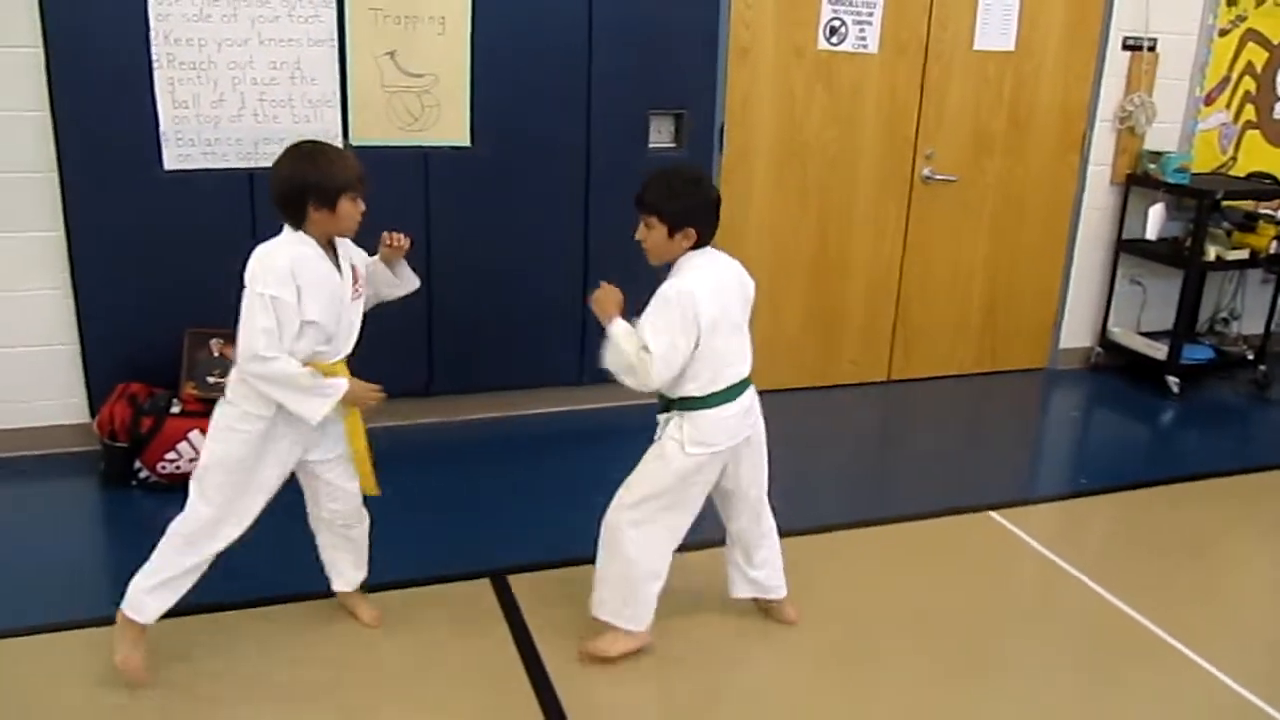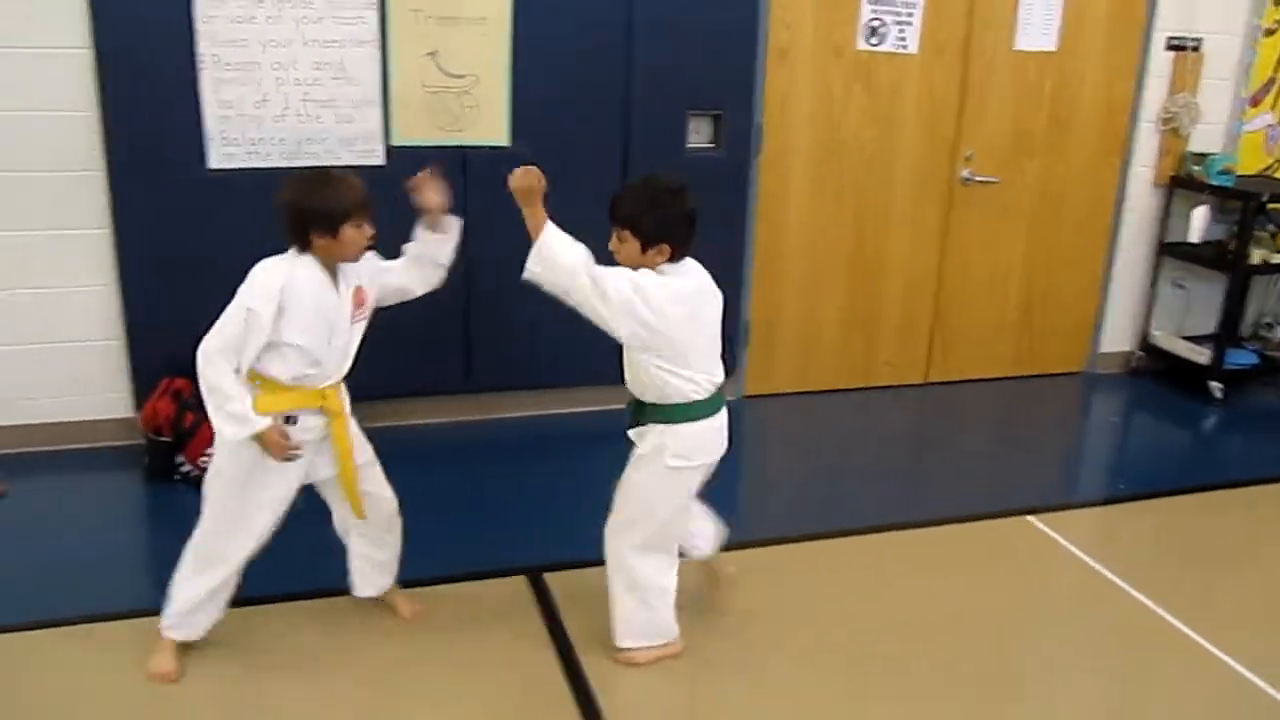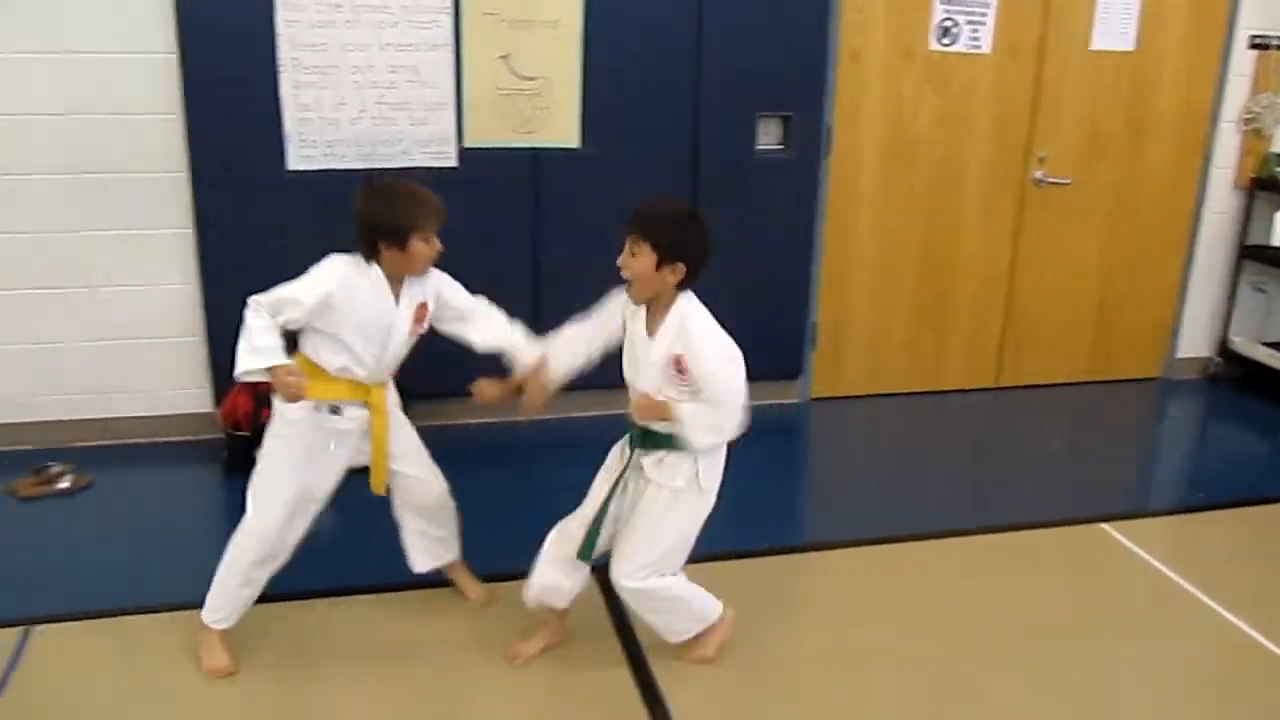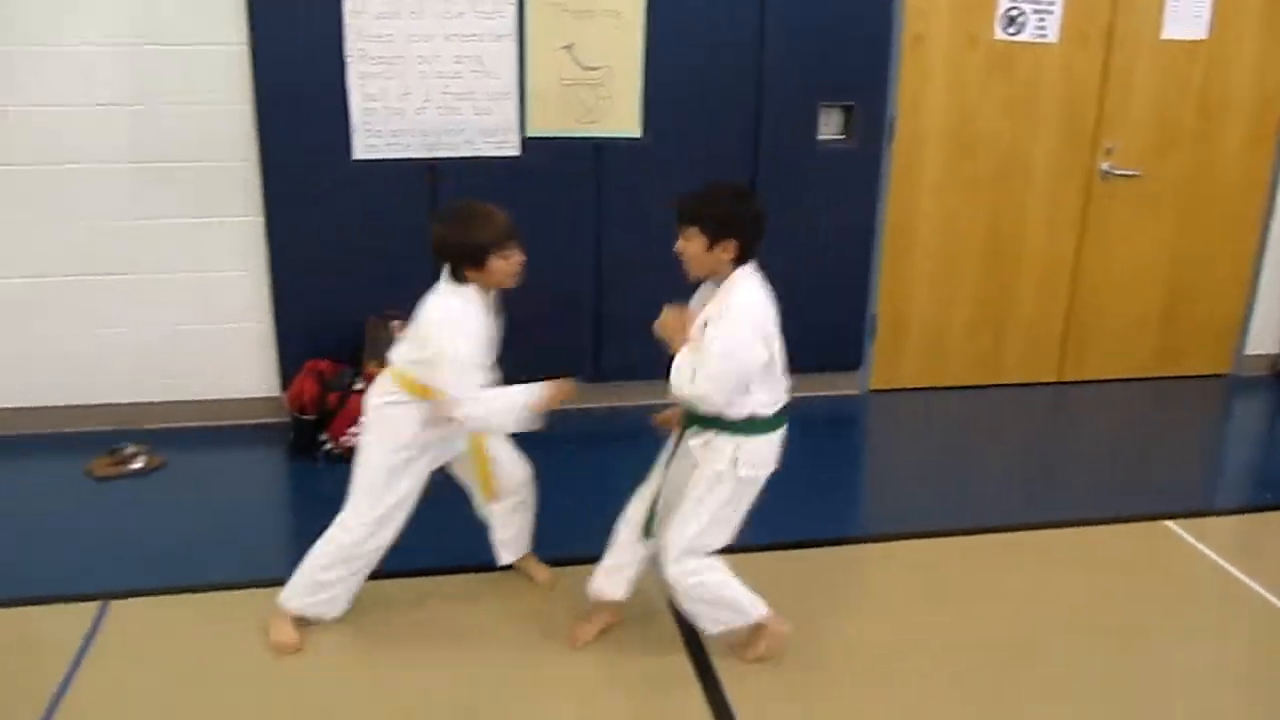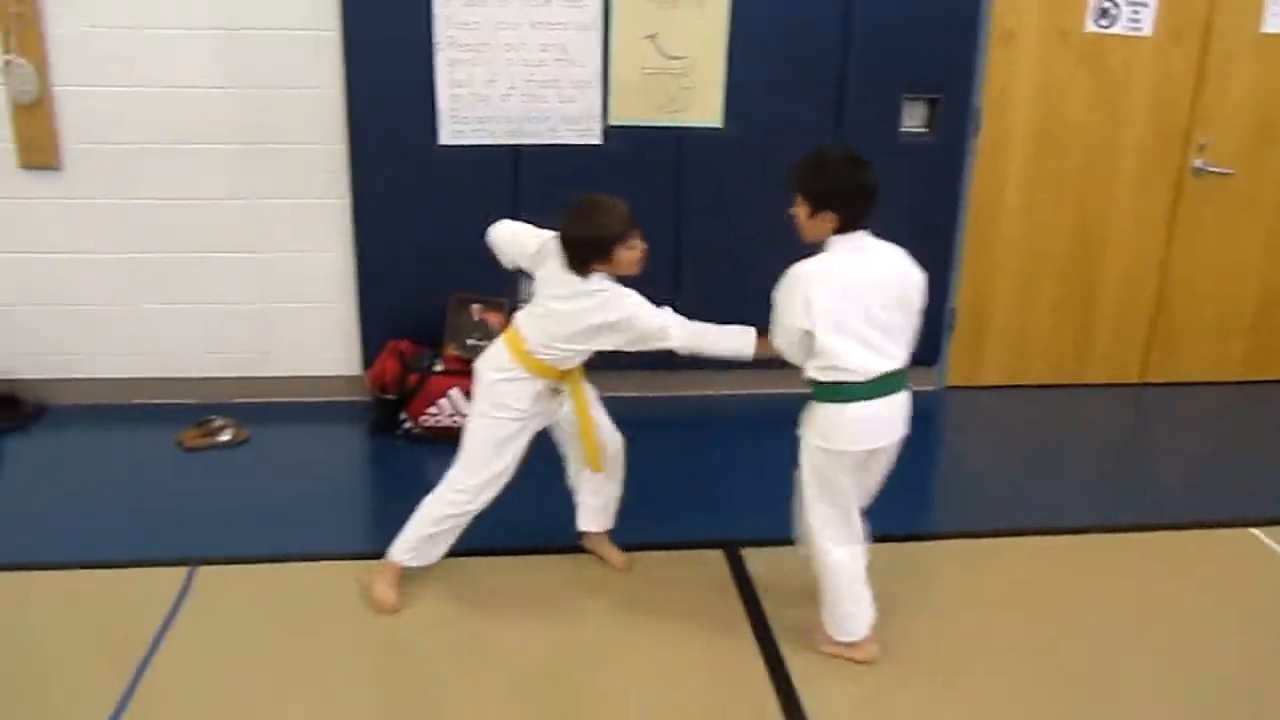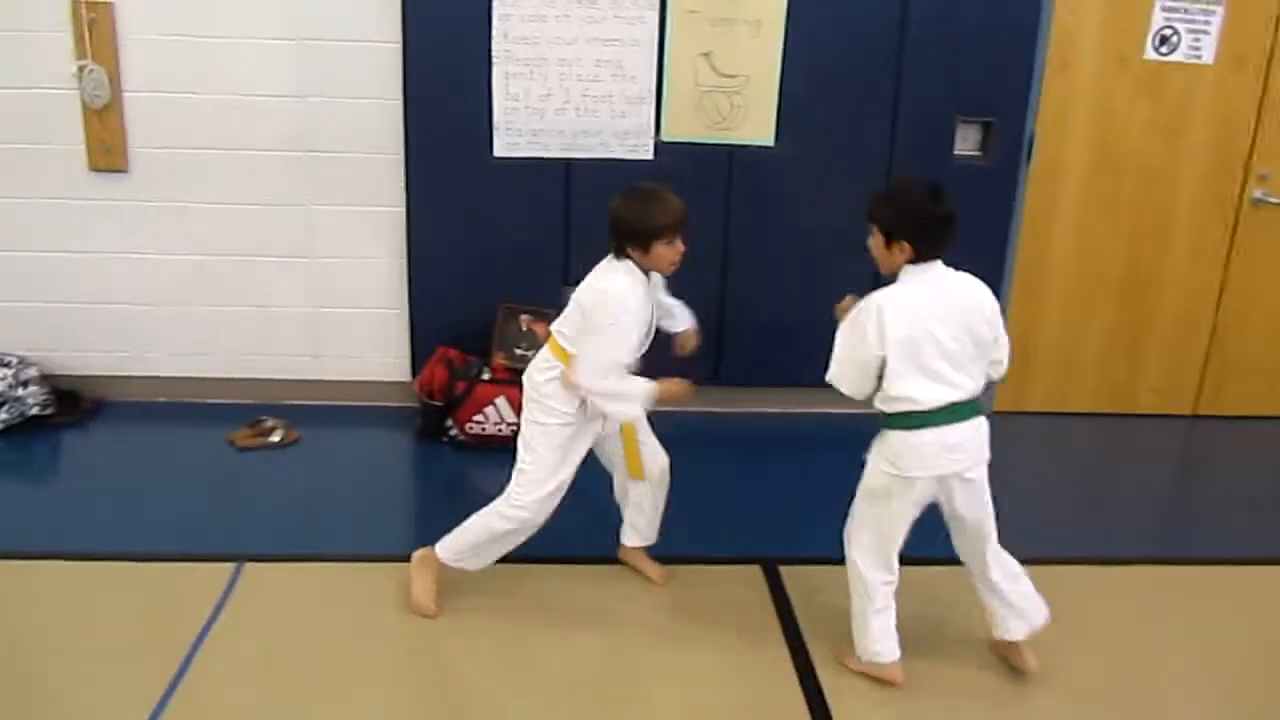
dt=0.2s
person 1, frame 1
left shoulder: (679, 293)
right shoulder: (733, 271)
left elbow: (646, 372)
left wrist: (613, 321)
right wrist: (645, 325)
left hip: (697, 425)
right hip: (741, 408)
left knee: (630, 519)
right knee: (747, 510)
left ankle: (627, 625)
right ankle: (772, 595)
person 1, frame 2
left shoulder: (654, 295)
right shoulder: (692, 277)
left elbow: (582, 278)
left wrist: (532, 208)
left hip: (676, 435)
right hip: (700, 420)
left knee: (635, 537)
right knee: (669, 506)
left ankle: (653, 635)
right ankle: (702, 545)
person 1, frame 3
left shoulder: (705, 340)
right shoulder: (633, 307)
left elbow: (726, 419)
right elbow: (581, 340)
left wrist: (668, 412)
right wrist: (523, 382)
left hip: (686, 464)
right hip: (640, 449)
left knee: (636, 571)
right knee: (578, 532)
left ankle: (709, 620)
right ankle: (552, 621)
person 1, frame 4
left shoulder: (747, 308)
right shoulder: (716, 291)
left elbow: (709, 387)
left wrist: (684, 342)
right wrist: (686, 407)
left hip: (738, 449)
right hip: (704, 430)
left knee: (683, 556)
right knee: (643, 514)
left ankle: (761, 623)
right ankle: (607, 601)
person 1, frame 5
left shoulder: (805, 278)
right shoulder: (903, 265)
left elbow: (793, 349)
right elbow: (904, 332)
left hip: (838, 416)
right hip: (893, 404)
left knee: (830, 526)
right knee: (836, 505)
left ankle: (851, 634)
right ankle: (845, 602)
person 1, frame 6
left shoulder: (879, 307)
right shoulder: (977, 293)
left elbow: (852, 383)
right elbow: (996, 365)
left wrist: (848, 326)
left hip: (909, 445)
right hip: (969, 434)
left knee: (868, 545)
right knee: (980, 542)
left ankle: (878, 654)
right ankle: (1016, 638)
person 2, frame 1
left shoulder: (340, 251)
right shoulder: (275, 263)
left elbow: (364, 292)
right elbow: (259, 359)
left wrist: (388, 262)
right wrist: (337, 392)
left hip: (321, 405)
right hip: (262, 410)
left knee: (343, 505)
right knee: (215, 514)
left ankle: (348, 586)
right ankle: (134, 617)
person 2, frame 2
left shoulder: (360, 271)
right shoulder: (273, 281)
left elbow: (418, 274)
right elbow: (215, 358)
left wrist: (436, 219)
right wrist: (255, 428)
left hip: (328, 421)
right hip: (264, 424)
left knee: (375, 505)
right knee: (223, 535)
left ankle: (381, 584)
right ankle: (174, 635)
person 2, frame 3
left shoulder: (428, 285)
right shoulder: (334, 280)
left elbow: (477, 316)
right elbow: (260, 310)
left wrist: (528, 355)
right wrist: (275, 367)
left hip: (374, 408)
right hip: (312, 411)
left knee: (426, 488)
right knee: (270, 523)
left ankle: (448, 563)
right ankle: (214, 626)
person 2, frame 4
left shoulder: (475, 290)
right shoulder: (456, 318)
right elbow: (465, 402)
right wrist: (539, 397)
left hip: (451, 410)
right hip: (403, 414)
left knee: (513, 476)
right knee: (367, 523)
left ankle: (519, 554)
right ankle: (291, 608)
person 2, frame 5
left shoulder: (558, 253)
right shoulder: (613, 306)
left elbow: (502, 233)
right elbow: (680, 333)
left wrist: (545, 255)
right wrist: (755, 341)
left hip: (557, 377)
right hip: (513, 386)
left knee: (604, 446)
right knee: (471, 484)
left ankle: (594, 532)
right ankle: (393, 565)
person 2, frame 6
left shoulder: (642, 273)
right shoulder: (618, 296)
right elbow: (595, 380)
left wrist: (682, 322)
right wrist: (654, 392)
left hip: (595, 385)
right hip: (564, 392)
left knee: (651, 466)
right knee: (530, 501)
left ankle: (634, 546)
right ankle: (431, 560)
